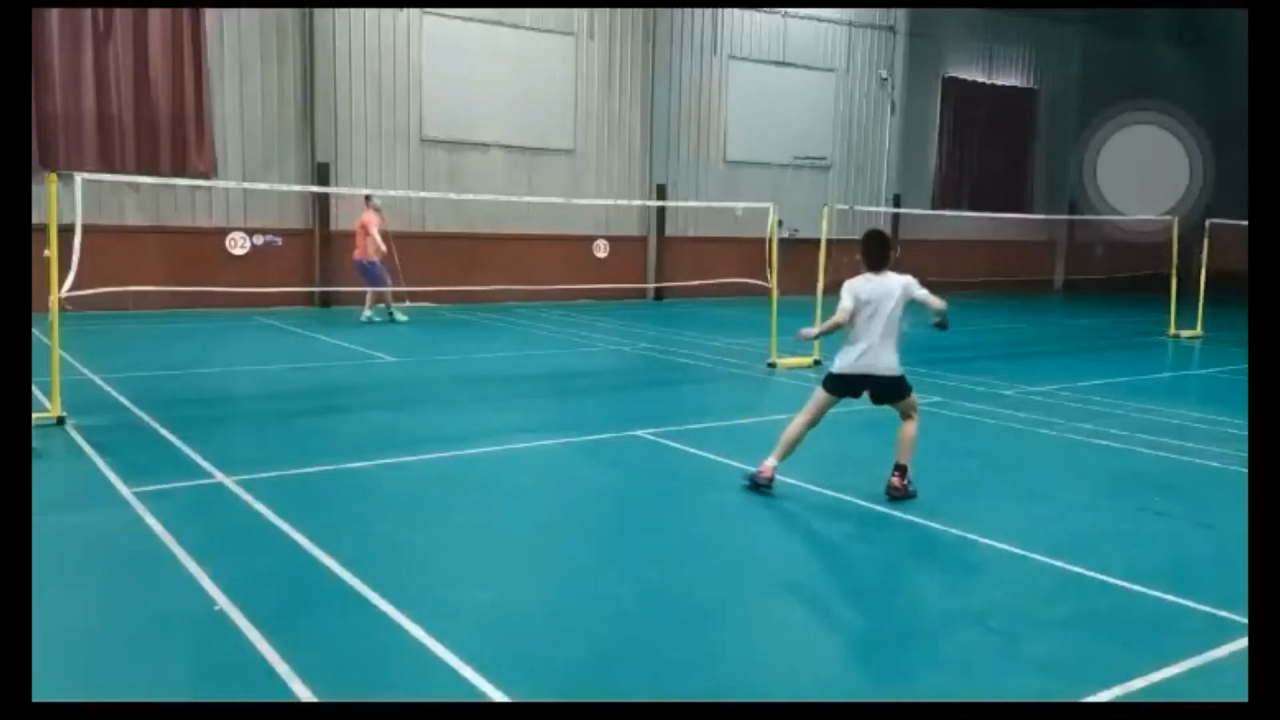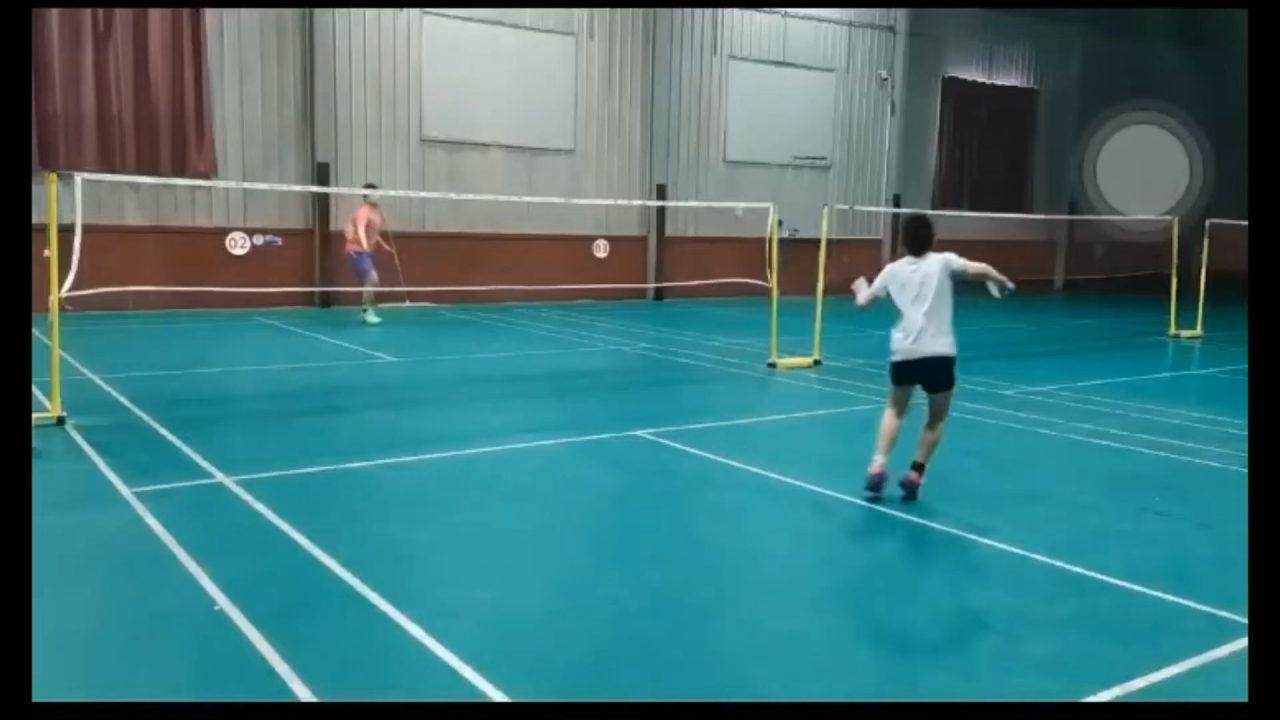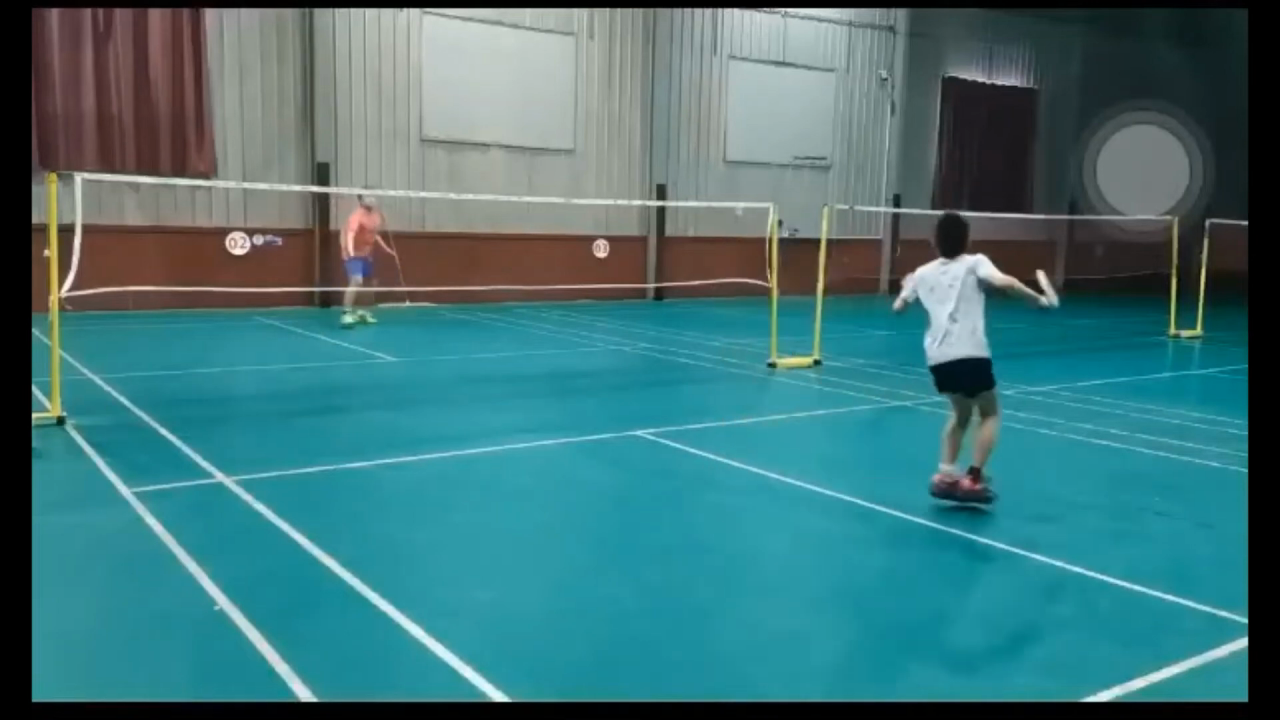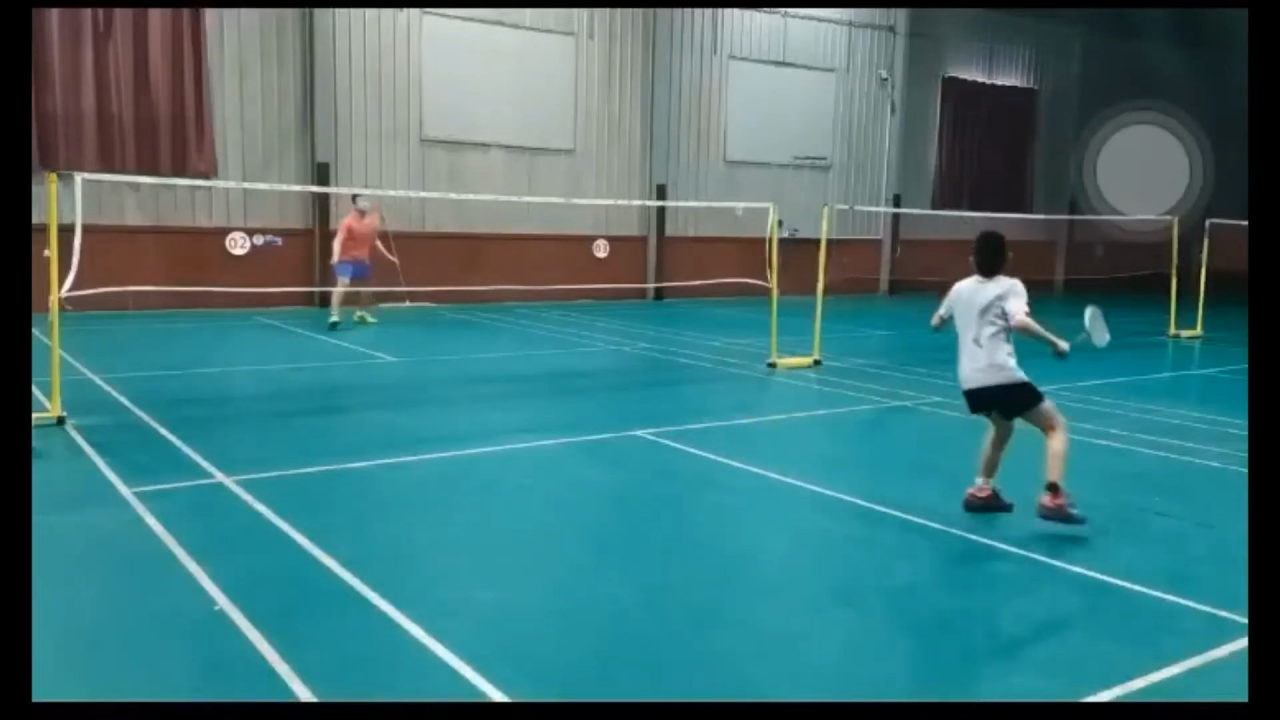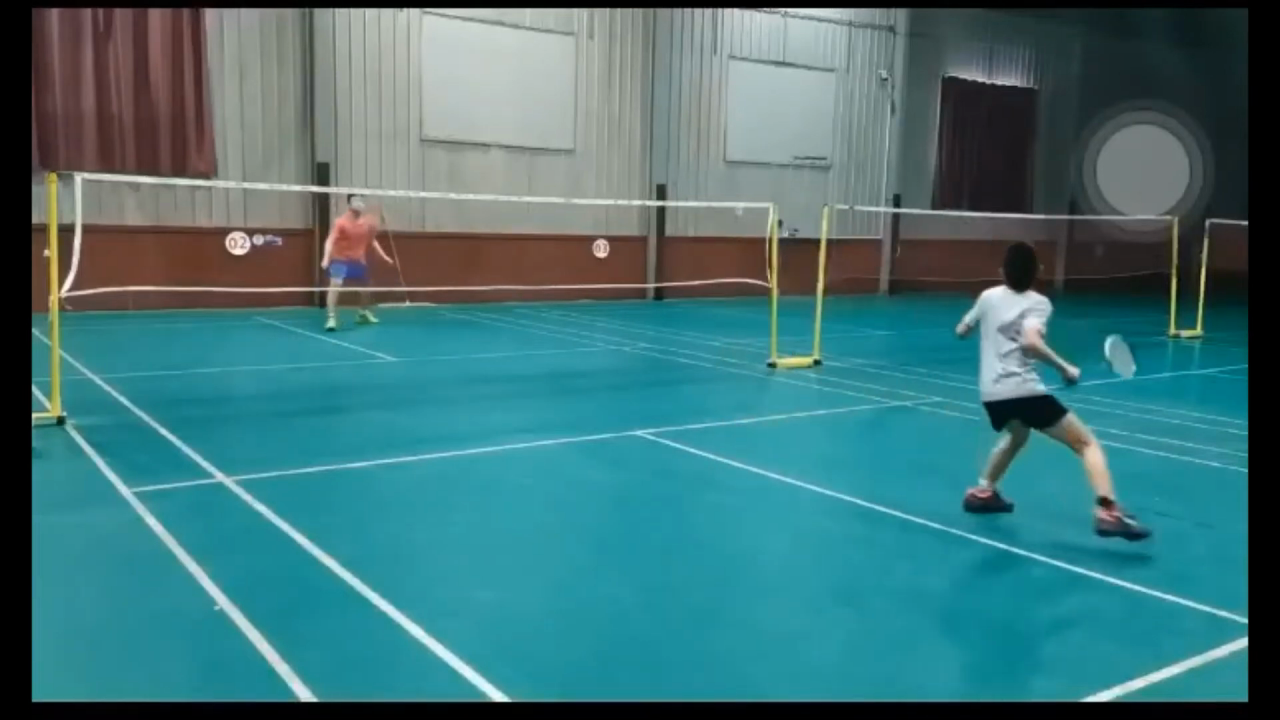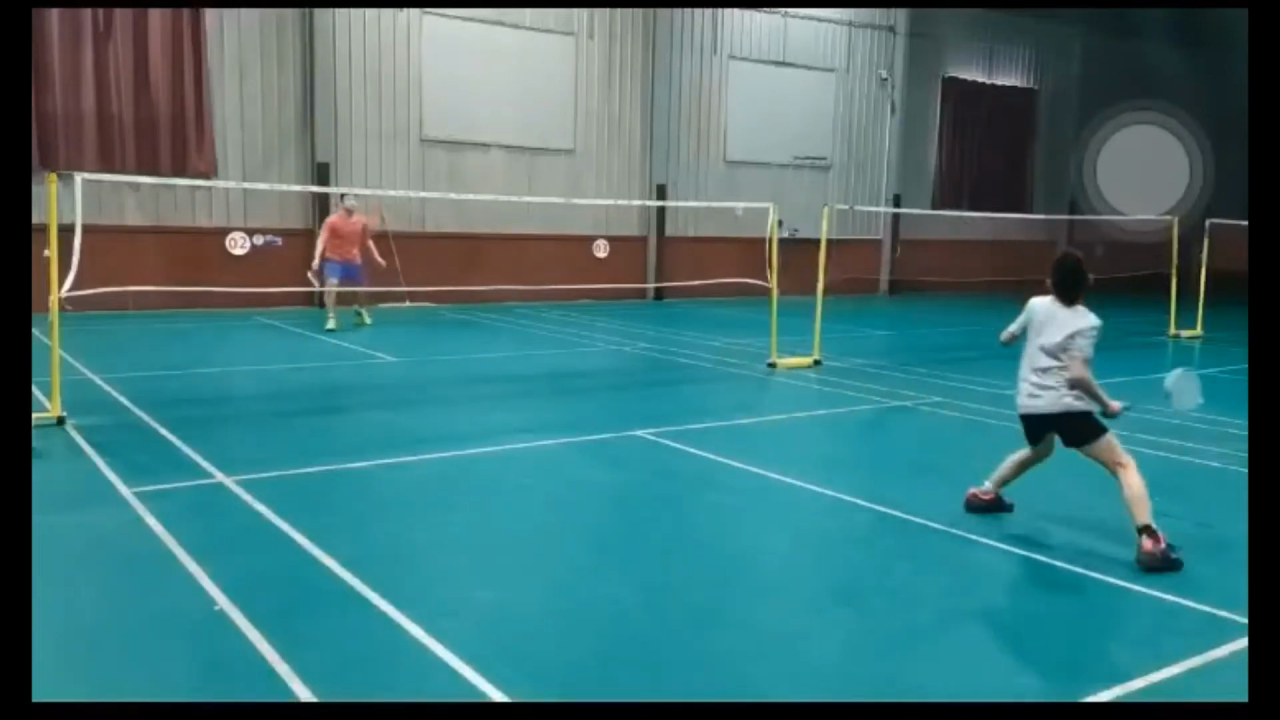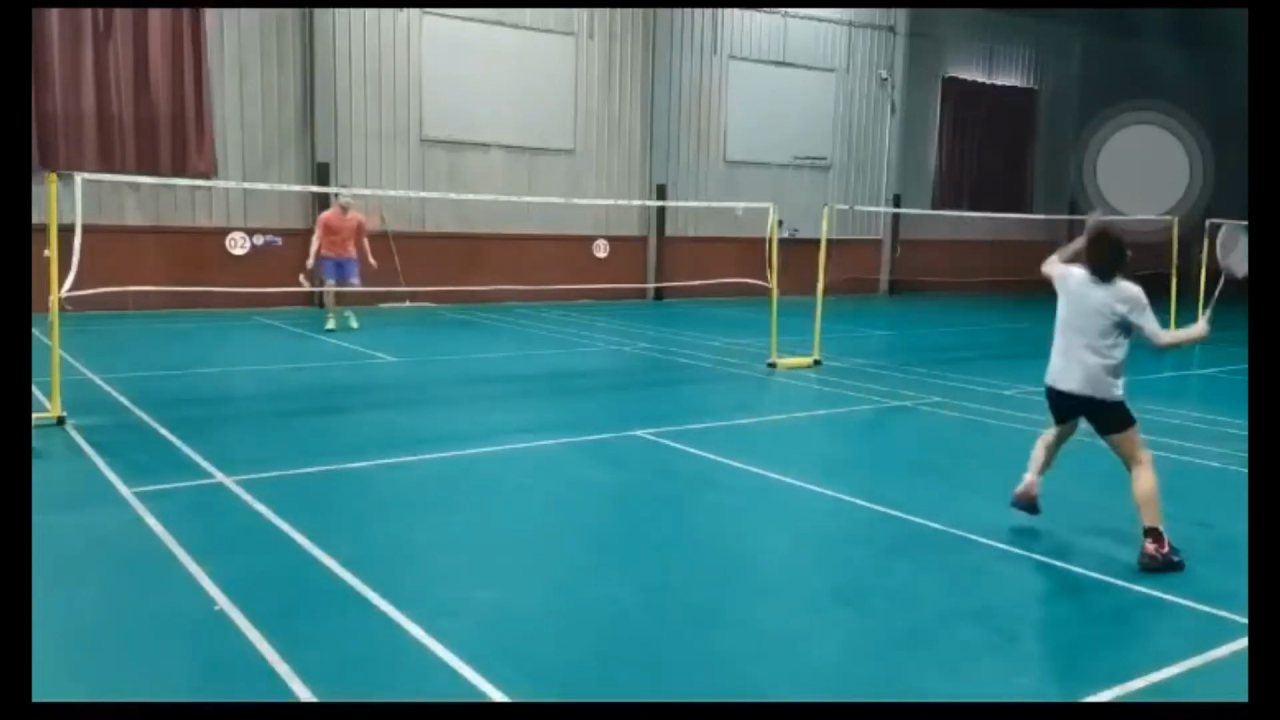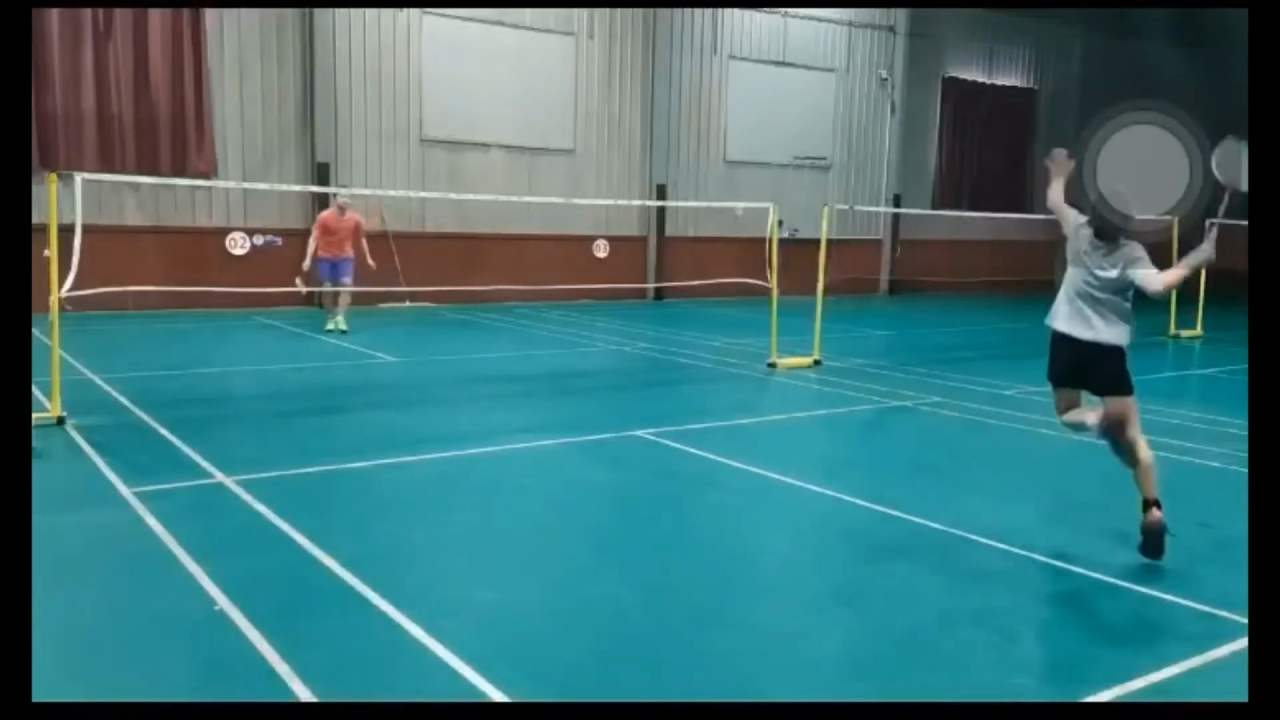
dt=0.1s
person 1, frame 1
left shoulder: (853, 286)
right shoulder: (904, 283)
left elbow: (841, 319)
right elbow: (939, 307)
left wrist: (814, 333)
right wrist: (942, 319)
left hip: (849, 367)
right hip: (886, 369)
left knee: (808, 417)
right knee: (911, 415)
left ankle: (767, 470)
right ankle: (899, 478)
person 1, frame 2
left shoulder: (891, 270)
right shoulder: (943, 261)
left elbow: (864, 302)
right elbow: (979, 270)
left wrist: (860, 288)
right wrist: (1003, 281)
left hip: (903, 354)
right hip: (937, 353)
left knee: (895, 409)
right knee: (937, 417)
left ankle: (877, 466)
right ankle: (916, 473)
person 1, frame 3
left shoulder: (923, 272)
right shoulder: (974, 263)
left elbow: (898, 307)
right elbow: (1003, 282)
left wrist: (907, 287)
right wrist: (1037, 298)
left hip: (938, 357)
right hip: (970, 355)
left knee: (962, 415)
right knee: (990, 416)
left ankle: (946, 477)
right ankle: (972, 479)
person 1, frame 4
left shoulder: (959, 290)
right shoulder: (1010, 287)
left elbow: (936, 323)
right elbow: (1019, 322)
right wrist: (1055, 341)
left hip: (972, 382)
right hip: (1003, 379)
left knee: (1002, 428)
right knee: (1055, 428)
left ankle: (981, 490)
right ankle: (1052, 496)
person 1, frame 5
left shoulder: (988, 297)
right shoulder: (1038, 303)
left elbow: (961, 330)
right elbow: (1030, 342)
right wrist: (1065, 368)
left hip: (992, 393)
right hip: (1023, 392)
left knee: (1016, 437)
right knee: (1088, 445)
left ankle: (982, 492)
right ankle: (1108, 514)
person 1, frame 6
left shoulder: (1035, 306)
right shoulder: (1088, 322)
left elbow: (1005, 338)
right elbow: (1077, 375)
right wrist: (1106, 403)
left hip: (1030, 407)
right hip: (1068, 409)
left knee: (1038, 452)
right knee: (1125, 466)
left ankle: (985, 492)
right ankle: (1149, 542)
person 1, frame 7
left shoulder: (1071, 277)
right shoulder: (1131, 295)
left elbow: (1048, 265)
right elbow: (1159, 340)
left wrist: (1082, 239)
right wrist: (1195, 332)
left hip: (1059, 385)
right hip: (1099, 391)
left knee: (1059, 432)
right knee: (1141, 463)
left ankle: (1029, 486)
right ankle: (1154, 545)
person 1, frame 8
left shoulder: (1081, 230)
right shoulder: (1132, 253)
left elbow: (1054, 201)
right elbow: (1156, 287)
left wrist: (1059, 172)
right wrist: (1199, 257)
left hip: (1067, 338)
right hip: (1106, 346)
left knee: (1067, 411)
right knee: (1131, 433)
left ankle: (1098, 420)
right ankle: (1151, 513)
